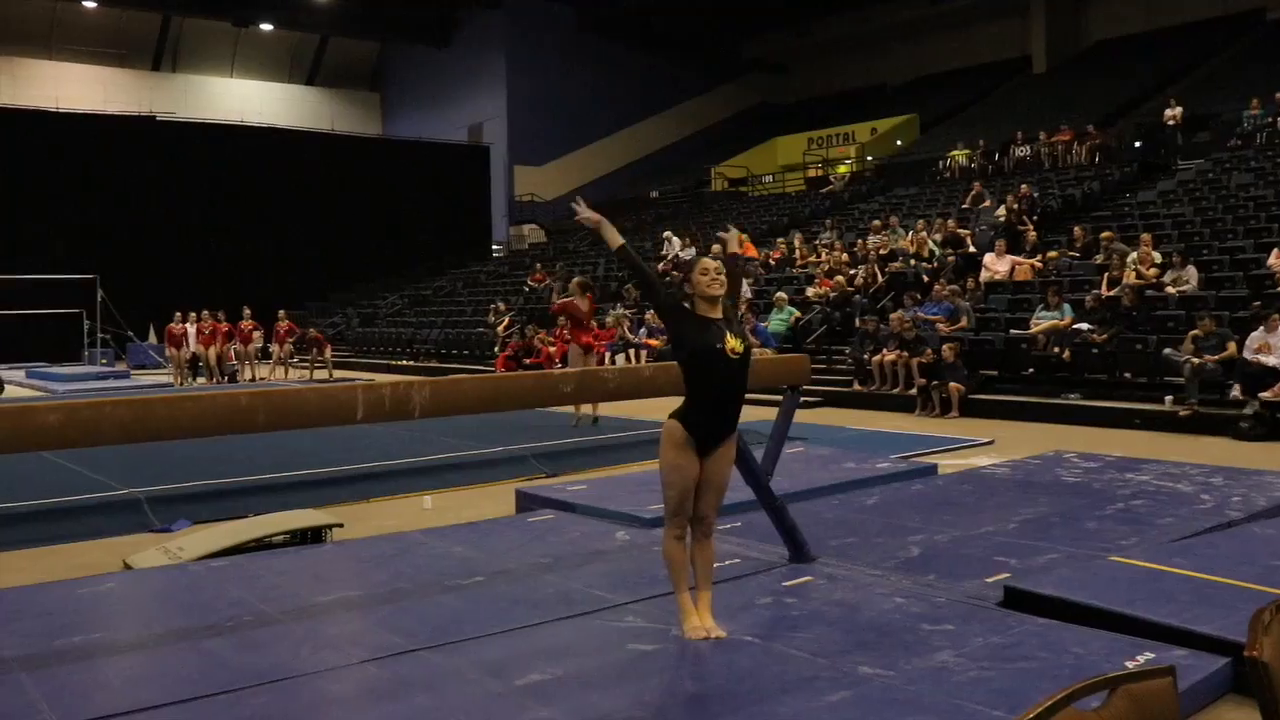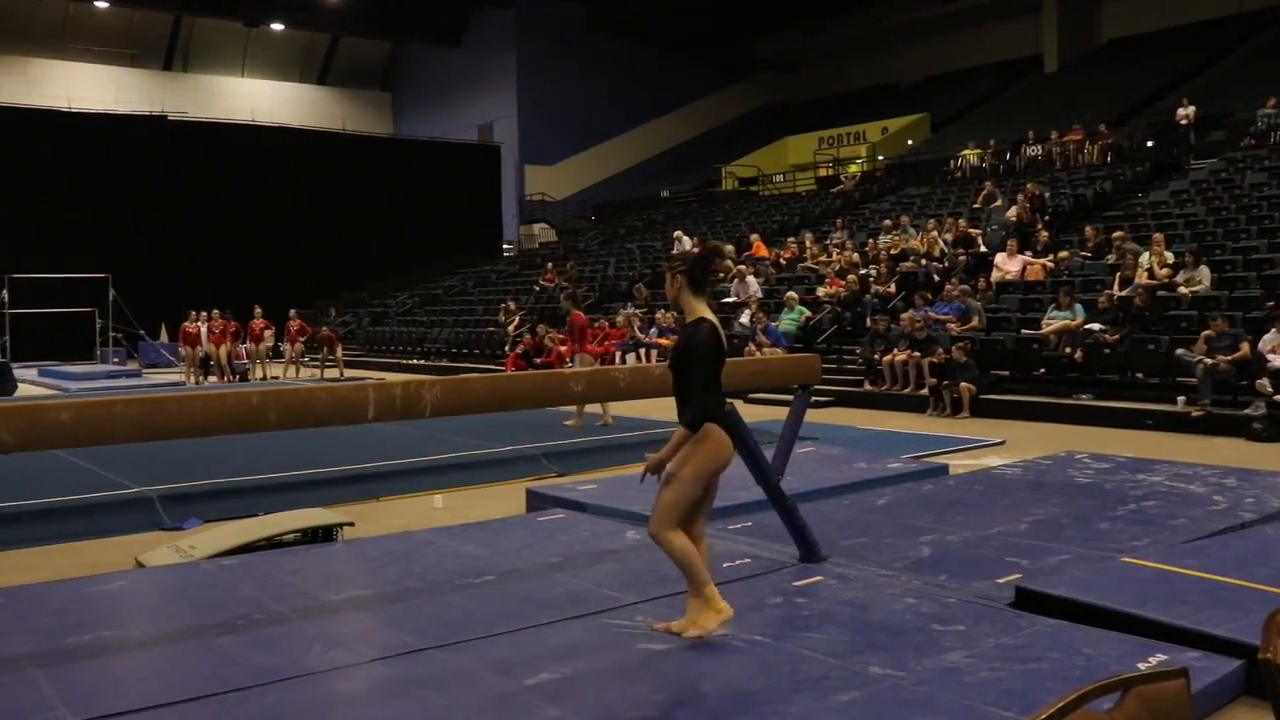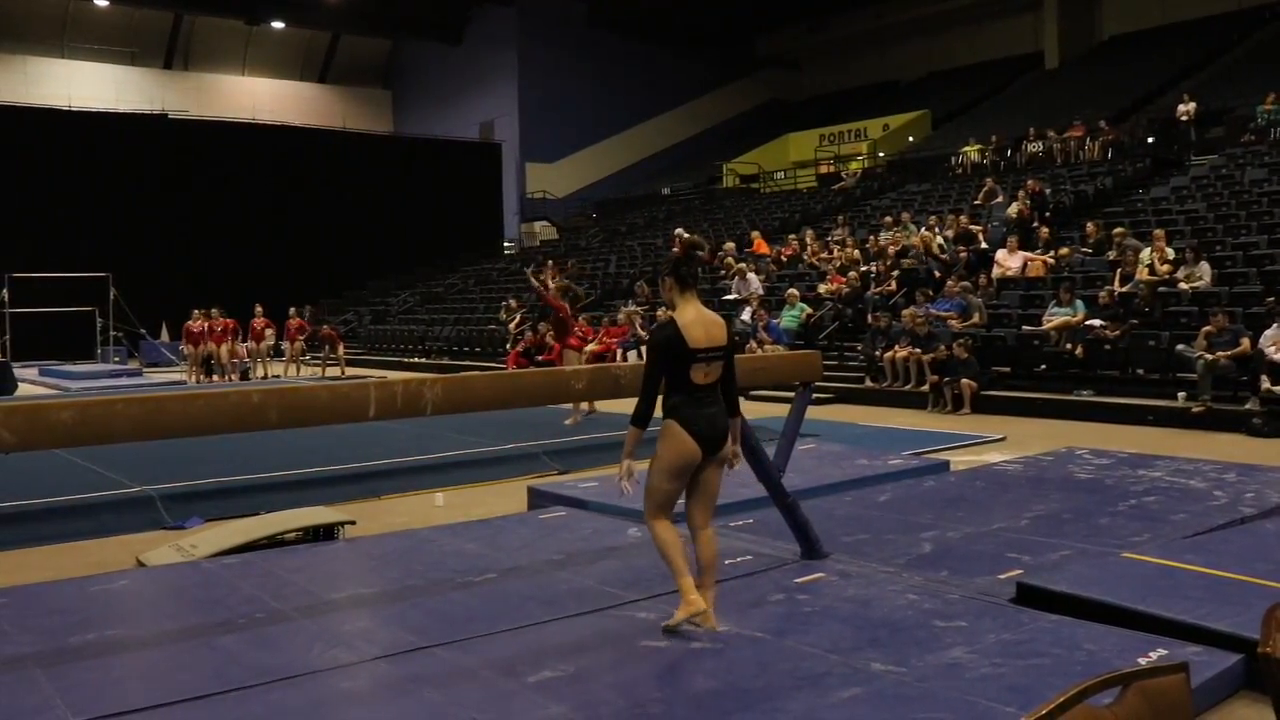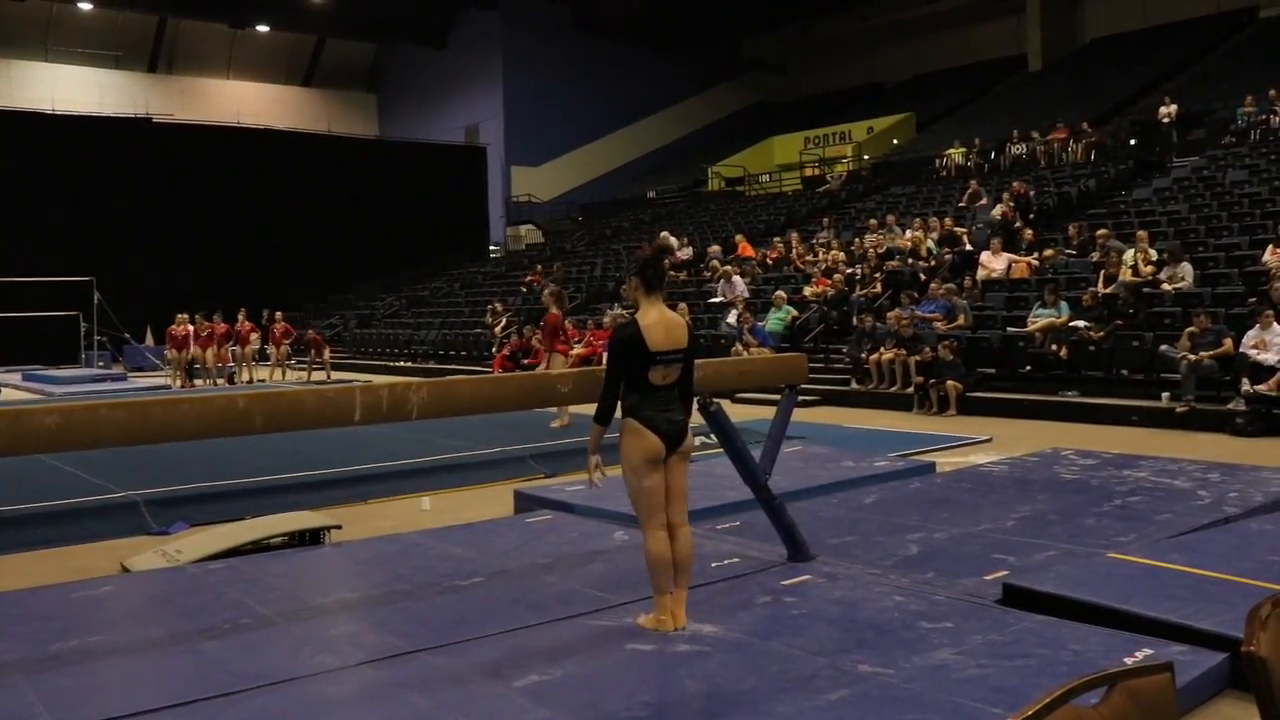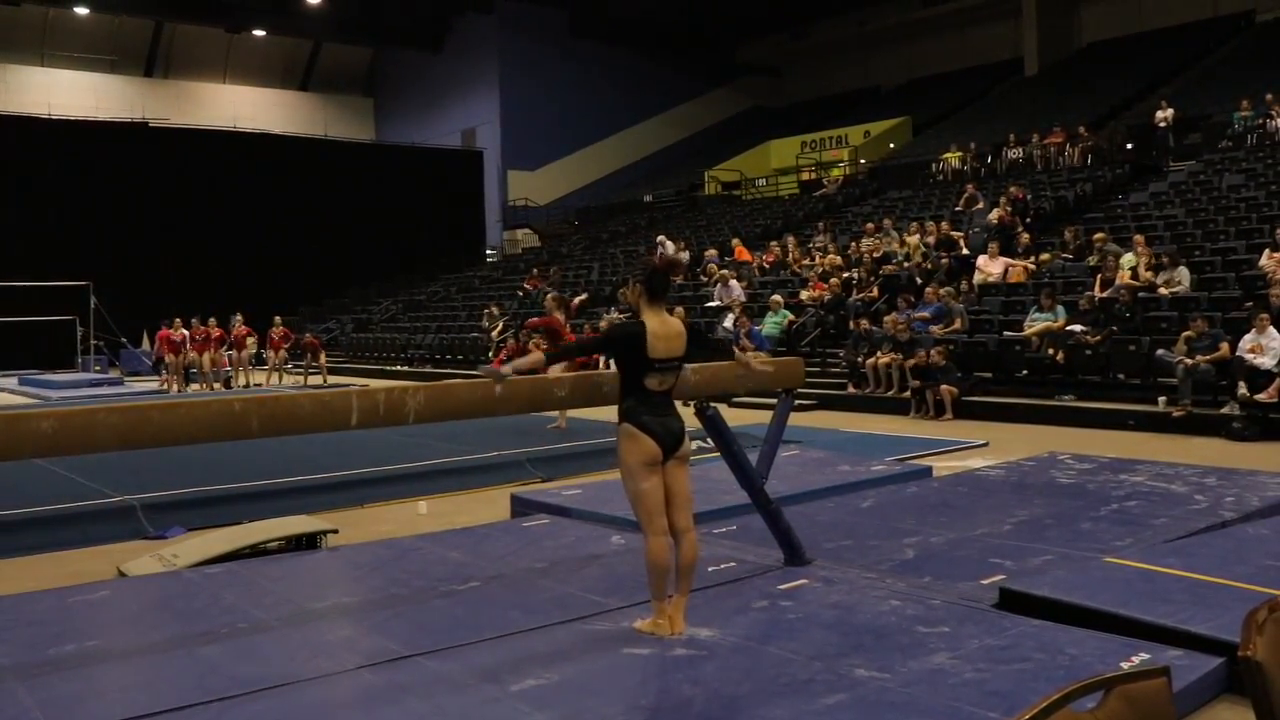
dt=1s
person 1, frame 1
left shoulder: (732, 315)
right shoulder: (684, 317)
left elbow: (735, 272)
right elbow: (643, 273)
left wrist: (732, 244)
right wrist: (604, 226)
left hip: (723, 436)
right hip: (686, 433)
left knee: (705, 526)
right knee: (678, 525)
left ankle: (705, 608)
right ankle: (688, 608)
person 1, frame 2
left shoulder: (699, 333)
right shoulder: (699, 328)
left elbow: (700, 405)
left wrist: (664, 455)
right wrist: (671, 450)
left hip: (707, 439)
right hip: (701, 438)
left knee: (661, 527)
right knee: (691, 529)
left ankle: (714, 603)
right ankle: (695, 614)
person 1, frame 3
left shoulder: (666, 332)
right shoulder: (722, 326)
left elbow: (648, 397)
left wrist: (628, 455)
right wrist: (735, 439)
left hip: (683, 431)
right hip: (717, 429)
left knee: (656, 514)
right knee: (702, 523)
left ankle: (689, 596)
right ankle: (706, 607)
person 1, frame 4
left shoulder: (627, 332)
right shoulder: (684, 327)
left elbow: (610, 395)
left wrist: (593, 449)
left hip: (643, 430)
right hip: (678, 427)
left knee: (653, 525)
right knee: (679, 521)
left ankle: (662, 614)
right ankle: (680, 608)
person 1, frame 5
left shoulder: (630, 332)
right shoulder: (684, 331)
left elbow: (571, 348)
right elbow: (716, 345)
left wrist: (512, 367)
right wrist: (749, 361)
left hip: (639, 434)
right hip: (674, 429)
left knee: (656, 531)
right knee: (684, 526)
left ankle: (661, 616)
right ankle: (679, 612)
